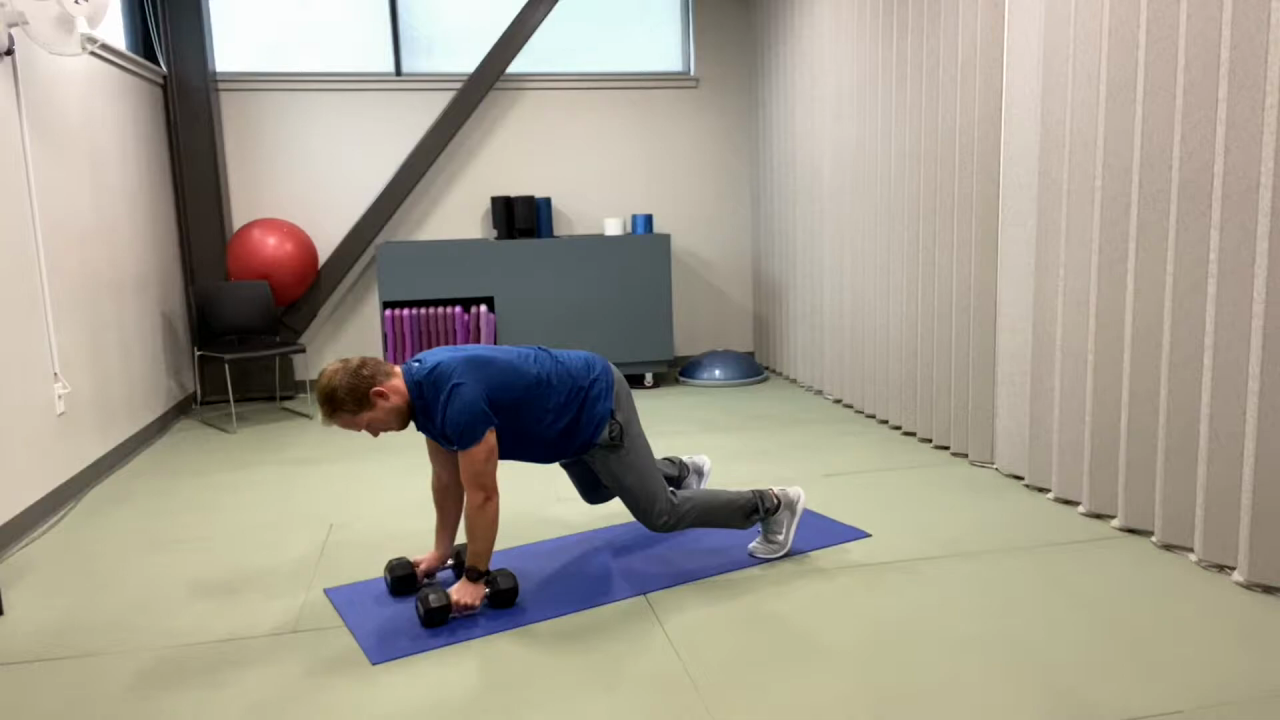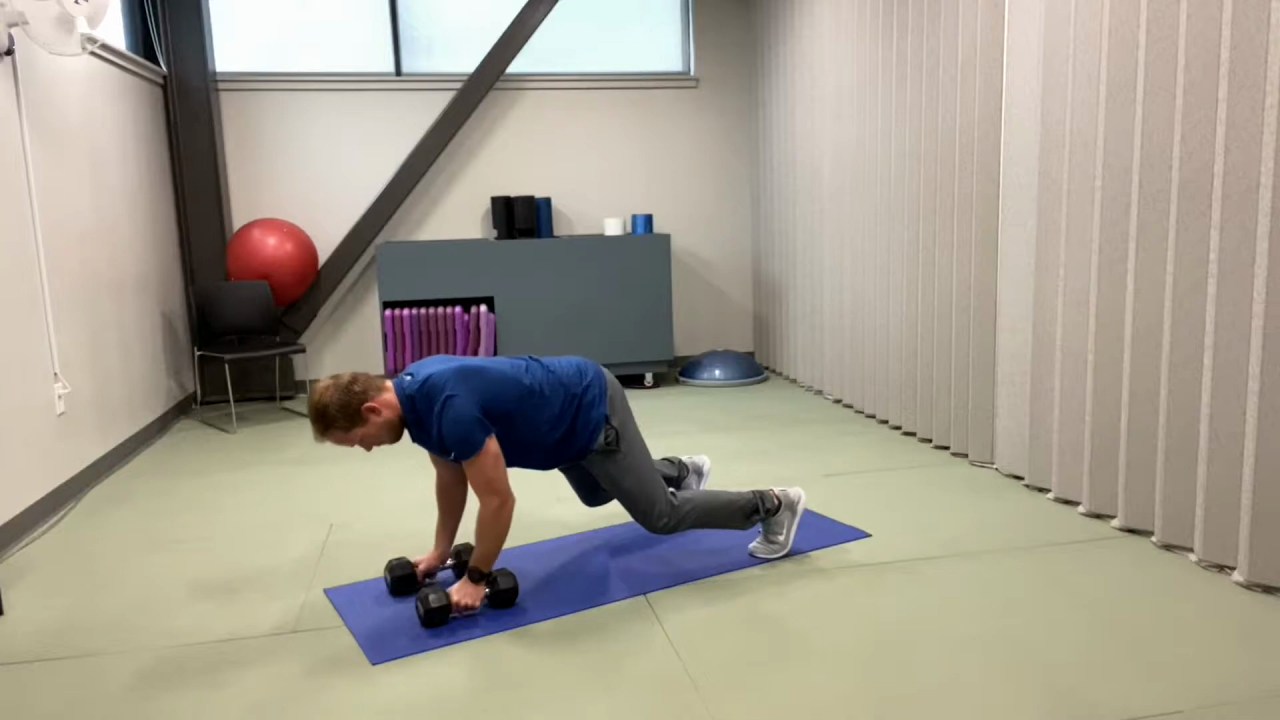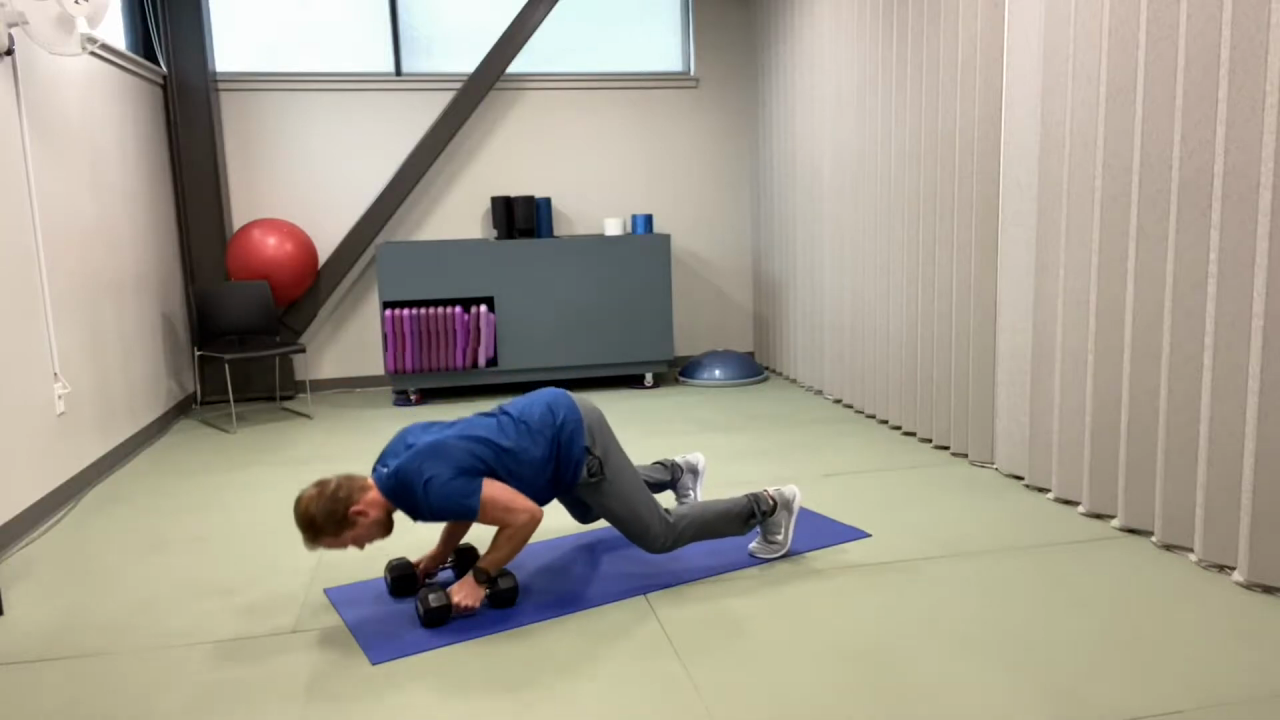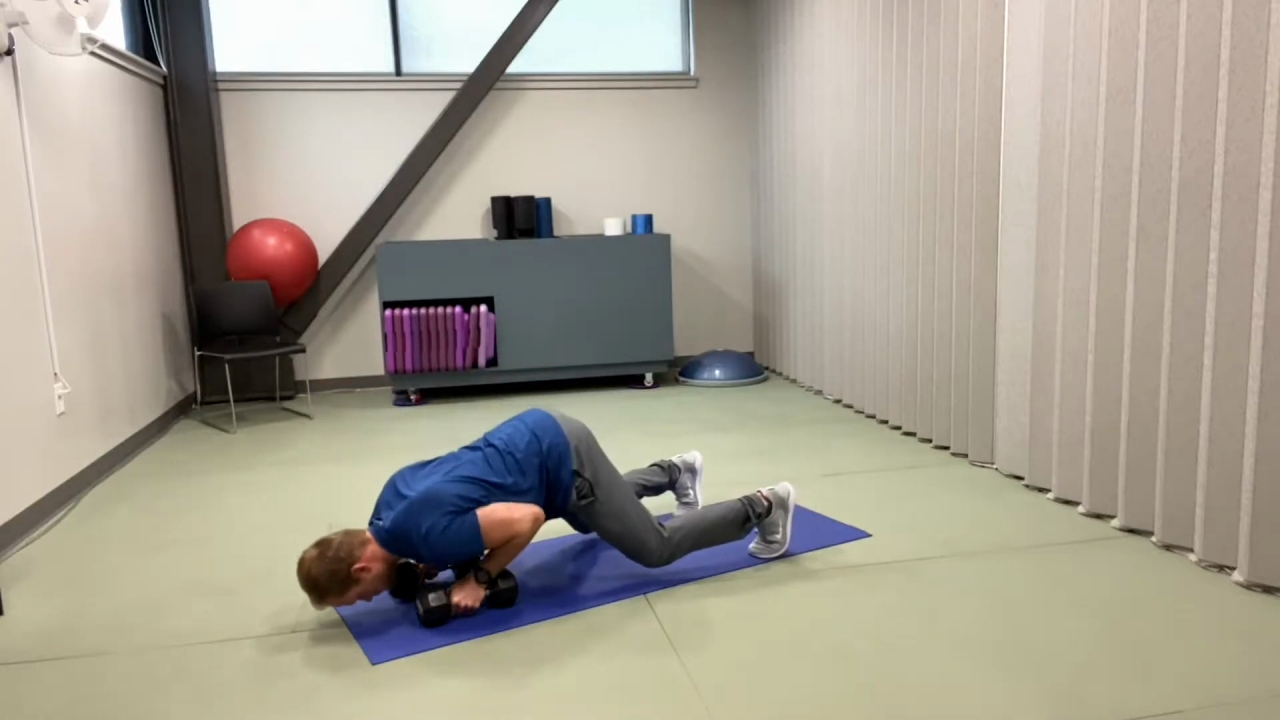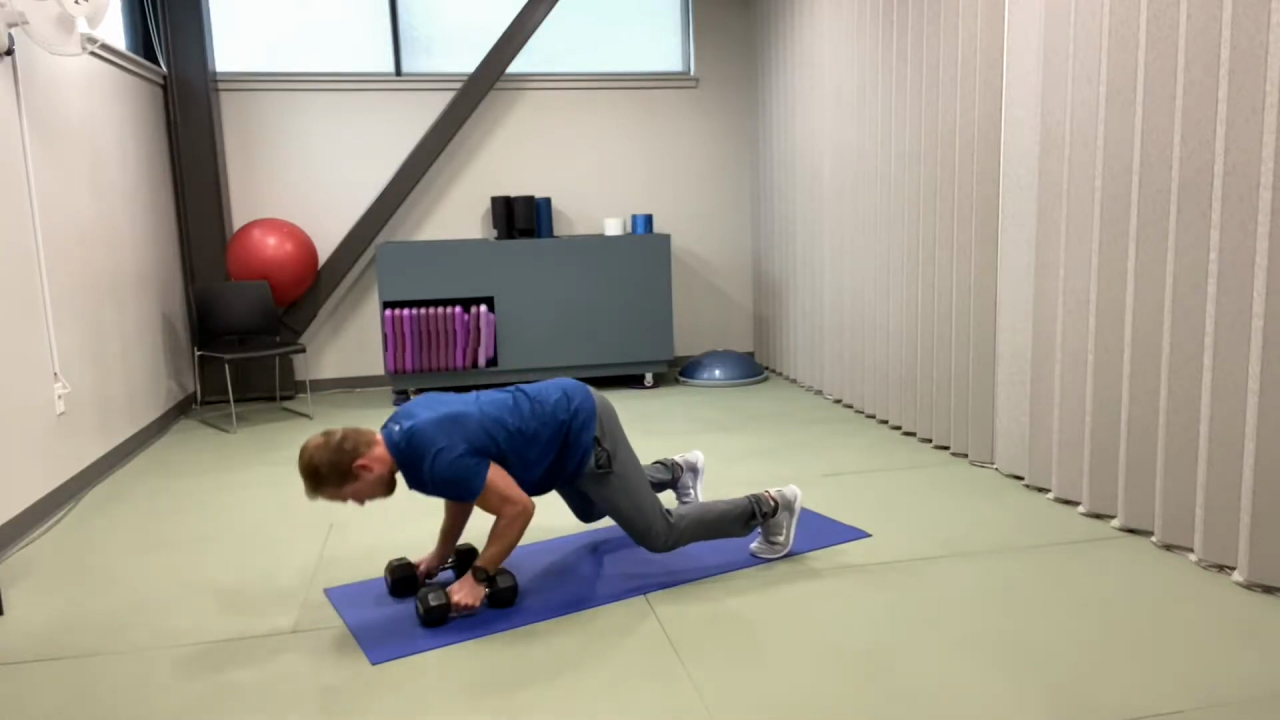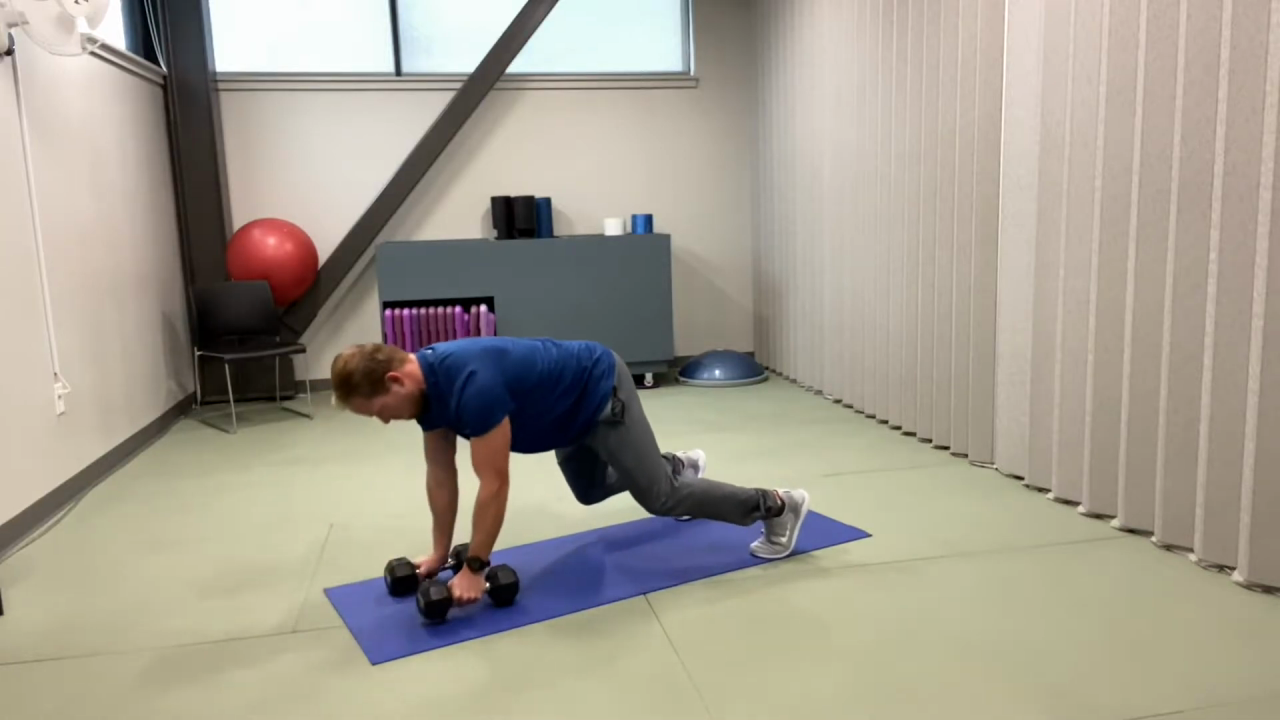
dt=0.4s
person 1, frame 1
left shoulder: (455, 396)
right shoulder: (419, 383)
left elbow: (481, 495)
right elbow: (446, 475)
left wrist: (474, 578)
right wrist: (440, 551)
left hip: (596, 403)
right hip: (572, 406)
left knee: (660, 512)
right knee: (599, 492)
left ankle: (773, 504)
right ankle: (684, 470)
person 1, frame 2
left shoulder: (447, 408)
right shoulder: (411, 392)
left elbow: (497, 499)
right elbow: (451, 472)
left wrist: (475, 578)
right wrist: (440, 551)
left hip: (591, 408)
right hip: (571, 404)
left knee: (662, 514)
right knee: (597, 495)
left ankle: (773, 505)
right ankle: (682, 469)
person 1, frame 3
left shoulder: (429, 488)
right shoulder: (393, 466)
left elbow: (526, 515)
left wrist: (478, 578)
right wrist: (440, 553)
left hip: (574, 438)
right hip: (552, 415)
left knee: (658, 532)
right knee: (590, 511)
left ankle: (768, 505)
right ankle: (679, 470)
person 1, frame 4
left shoulder: (427, 534)
right shoulder: (390, 507)
left elbow: (529, 519)
left wrist: (478, 579)
left hip: (563, 457)
right hip: (542, 434)
left knee: (654, 548)
right knee: (592, 519)
left ankle: (764, 506)
right ankle: (676, 471)
person 1, frame 5
left shoulder: (436, 454)
right shoulder: (402, 428)
left elbow: (519, 508)
left wrist: (478, 578)
right wrist: (441, 554)
left hip: (582, 429)
right hip: (563, 415)
left knee: (658, 533)
right knee: (591, 510)
left ankle: (770, 506)
right ankle: (677, 469)
person 1, frame 6
left shoulder: (470, 382)
right shoulder: (426, 383)
left elbow: (493, 486)
right elbow: (441, 472)
left wrist: (473, 570)
right wrist: (440, 553)
left hip: (599, 388)
right hip: (567, 403)
left knee: (657, 497)
right knee: (591, 489)
left ankle: (777, 505)
right ankle: (680, 465)
